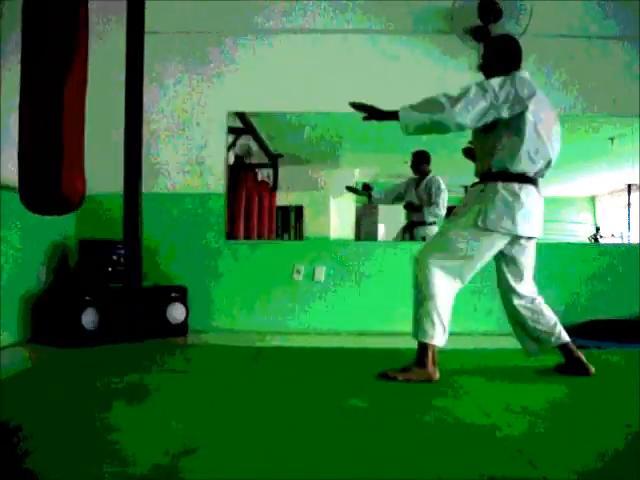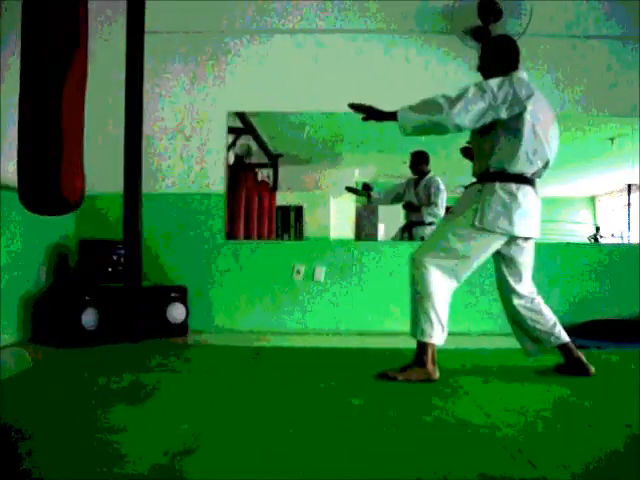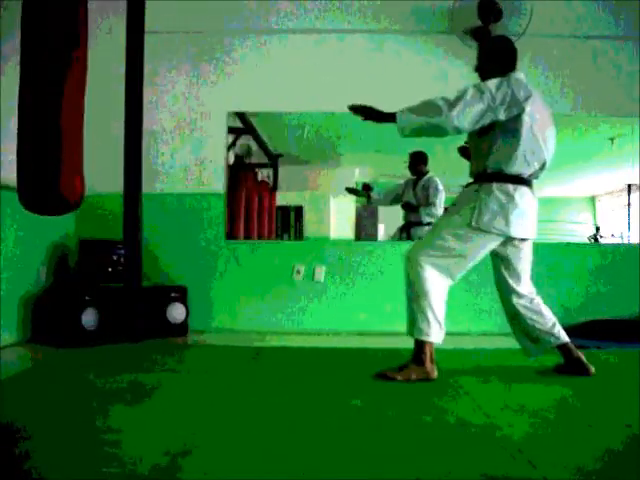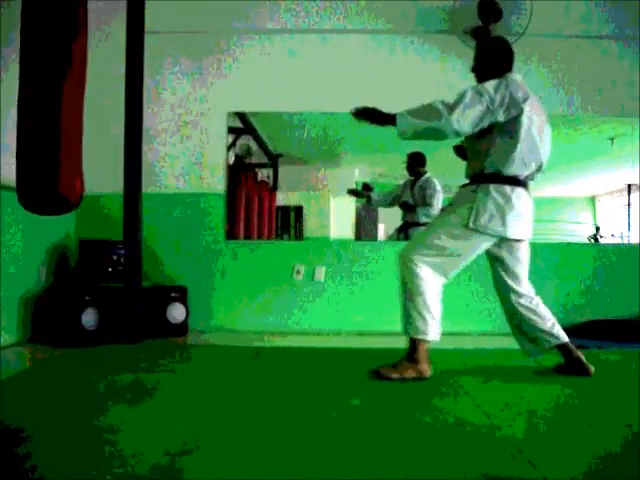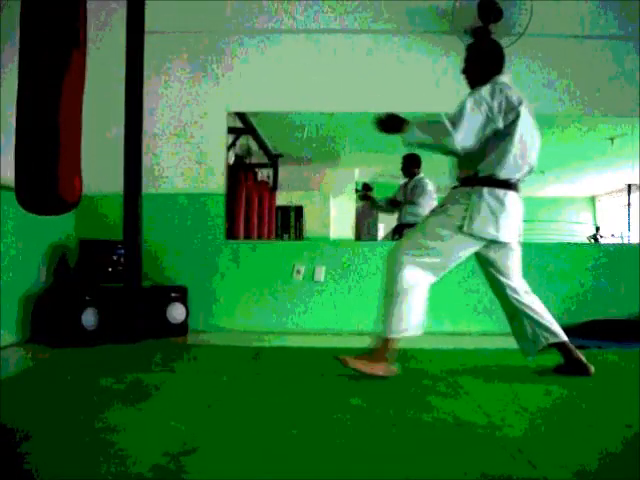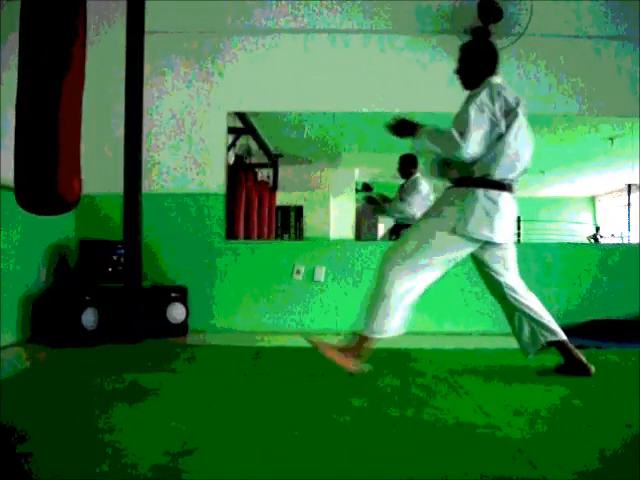
dt=0.3s
person 1, frame 1
left shoulder: (507, 86)
right shoulder: (540, 101)
left elbow: (454, 111)
left wrist: (390, 115)
left hip: (499, 199)
right hip: (526, 202)
left knee: (434, 265)
right knee: (520, 290)
left ankle: (425, 363)
right ankle: (575, 358)
person 1, frame 2
left shoulder: (504, 87)
right shoulder: (539, 103)
left elbow: (451, 112)
left wrist: (389, 115)
left hip: (496, 198)
right hip: (524, 203)
left knee: (430, 262)
right knee: (518, 290)
left ankle: (425, 362)
right ankle: (574, 358)
person 1, frame 3
left shoulder: (501, 89)
right shoulder: (536, 102)
left elbow: (449, 115)
left wrist: (389, 116)
left hip: (492, 199)
right hip: (520, 204)
left knee: (425, 261)
right knee: (518, 290)
left ankle: (422, 361)
right ankle: (573, 358)
person 1, frame 4
left shoulder: (498, 90)
right shoulder: (531, 102)
left elbow: (449, 118)
left wrist: (391, 119)
left hip: (489, 199)
right hip: (516, 204)
left knee: (417, 259)
right knee: (515, 289)
left ankle: (417, 359)
right ankle: (573, 358)
person 1, frame 5
left shoulder: (492, 93)
right shoulder: (517, 102)
left elbow: (454, 134)
left wrist: (402, 126)
right wrist: (464, 154)
left hip: (479, 201)
right hip: (504, 205)
left knee: (408, 259)
right knee: (511, 287)
left ankle: (384, 355)
right ankle: (573, 358)
person 1, frame 6
left shoulder: (488, 95)
right shoulder: (509, 101)
left elbow: (463, 145)
left wrist: (415, 132)
right wrist: (446, 165)
left hip: (472, 203)
right hip: (497, 206)
left knee: (401, 265)
right knee: (509, 287)
left ankle: (358, 350)
right ankle: (573, 357)
